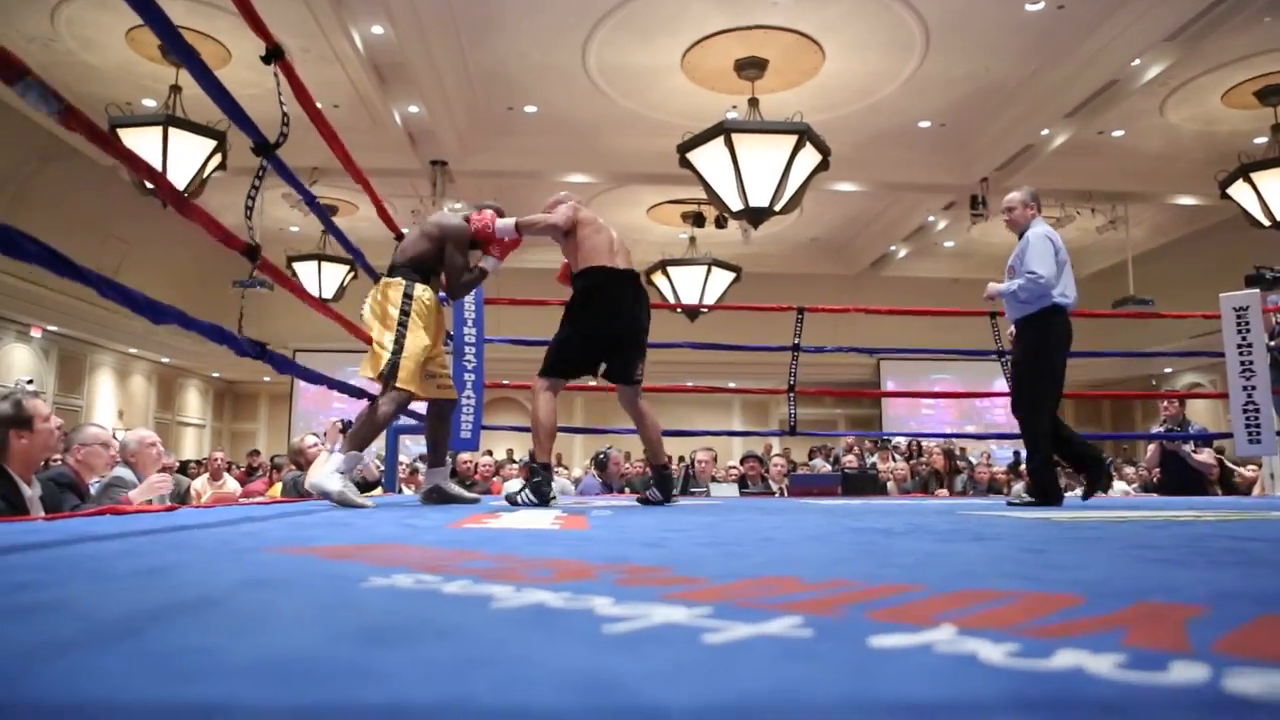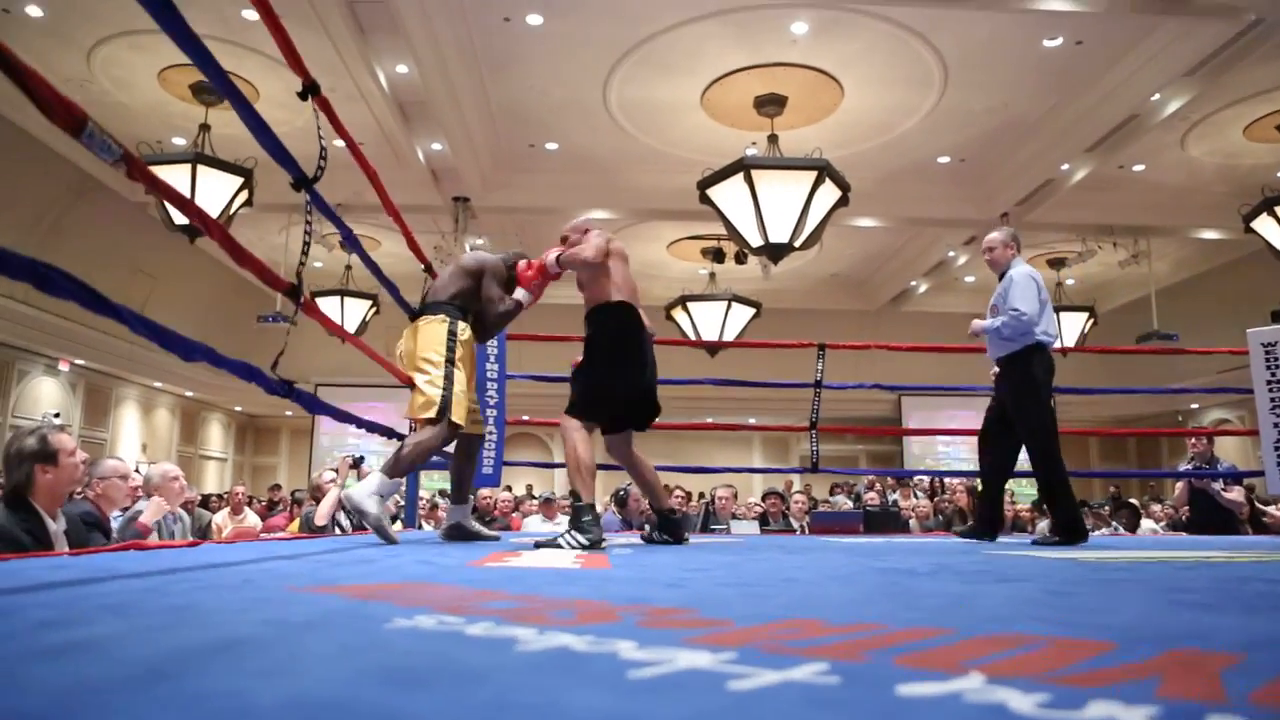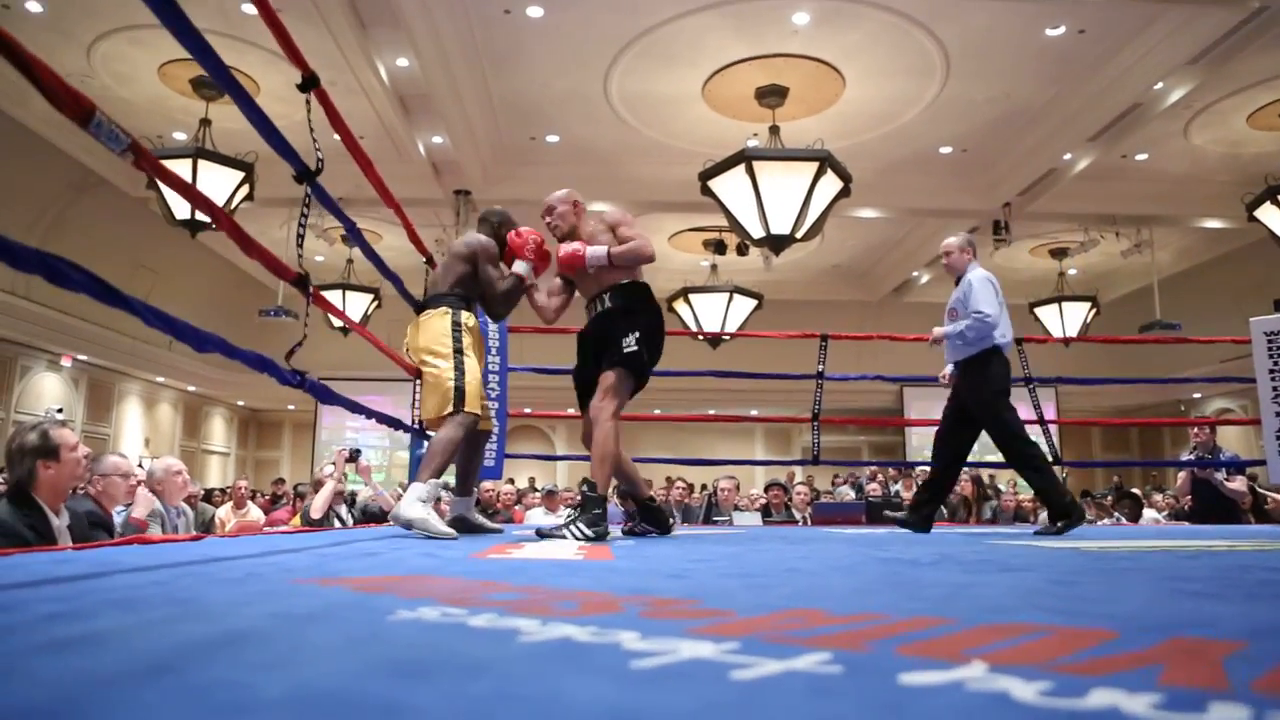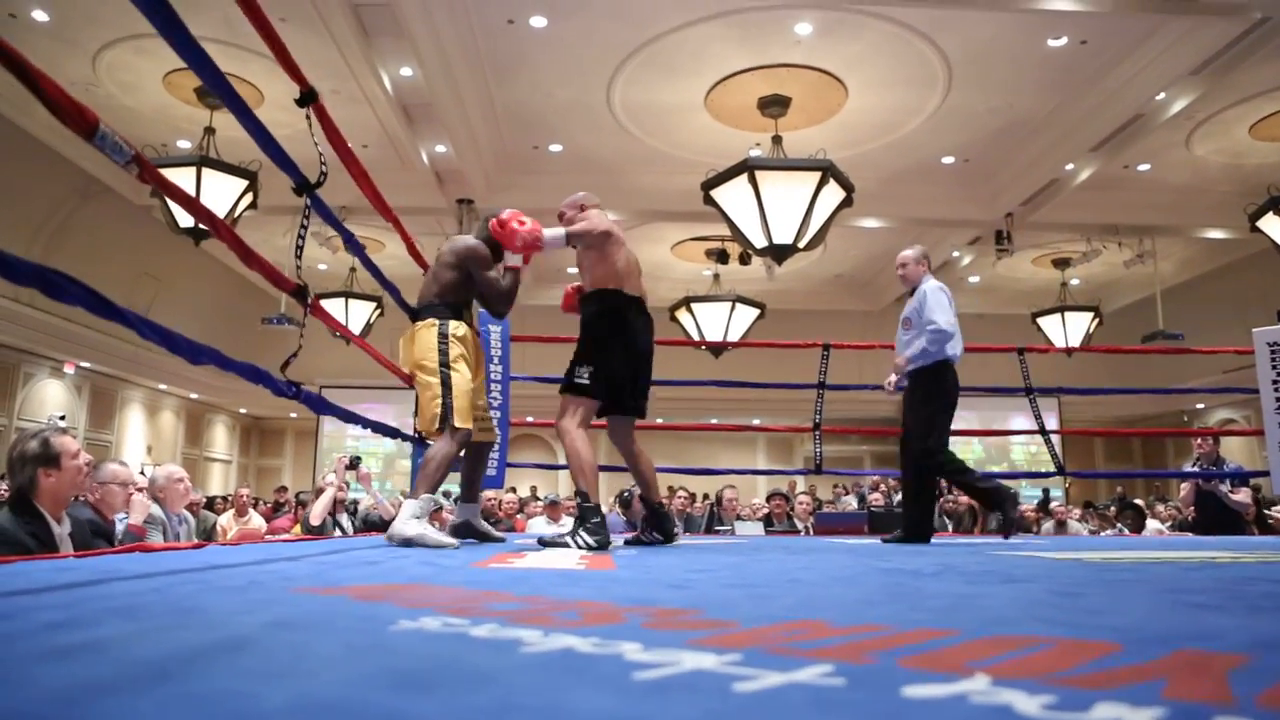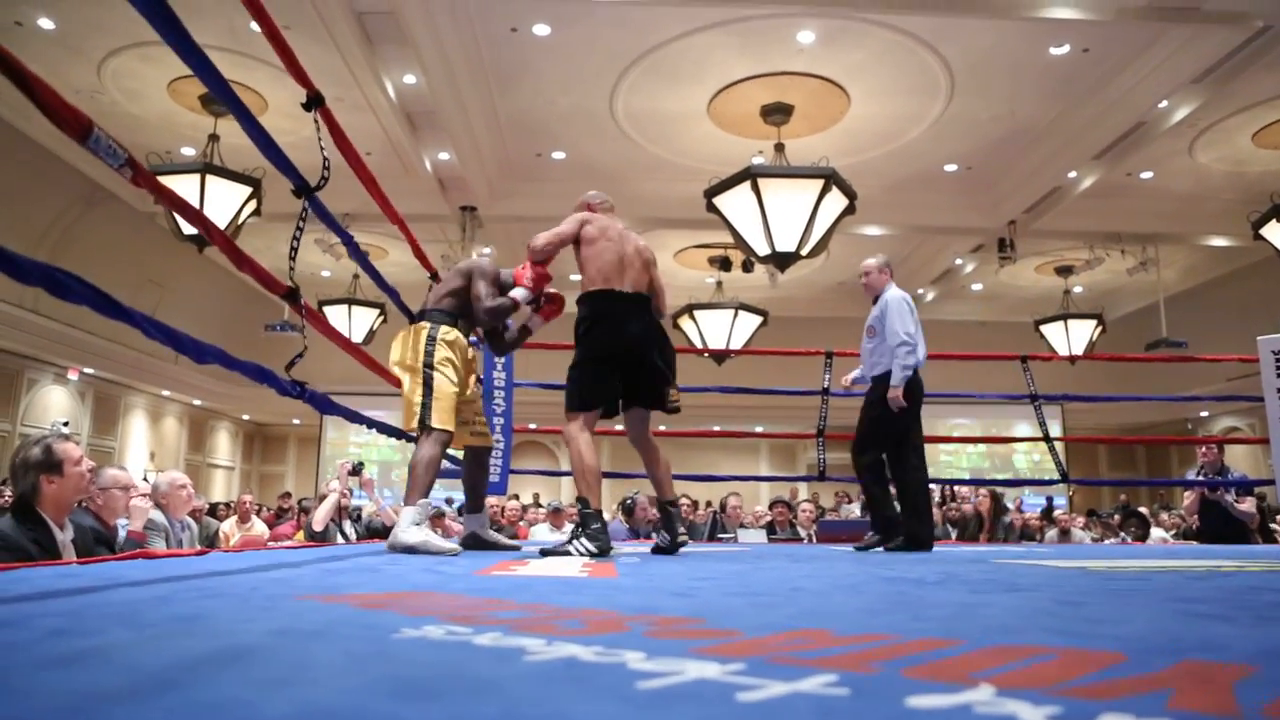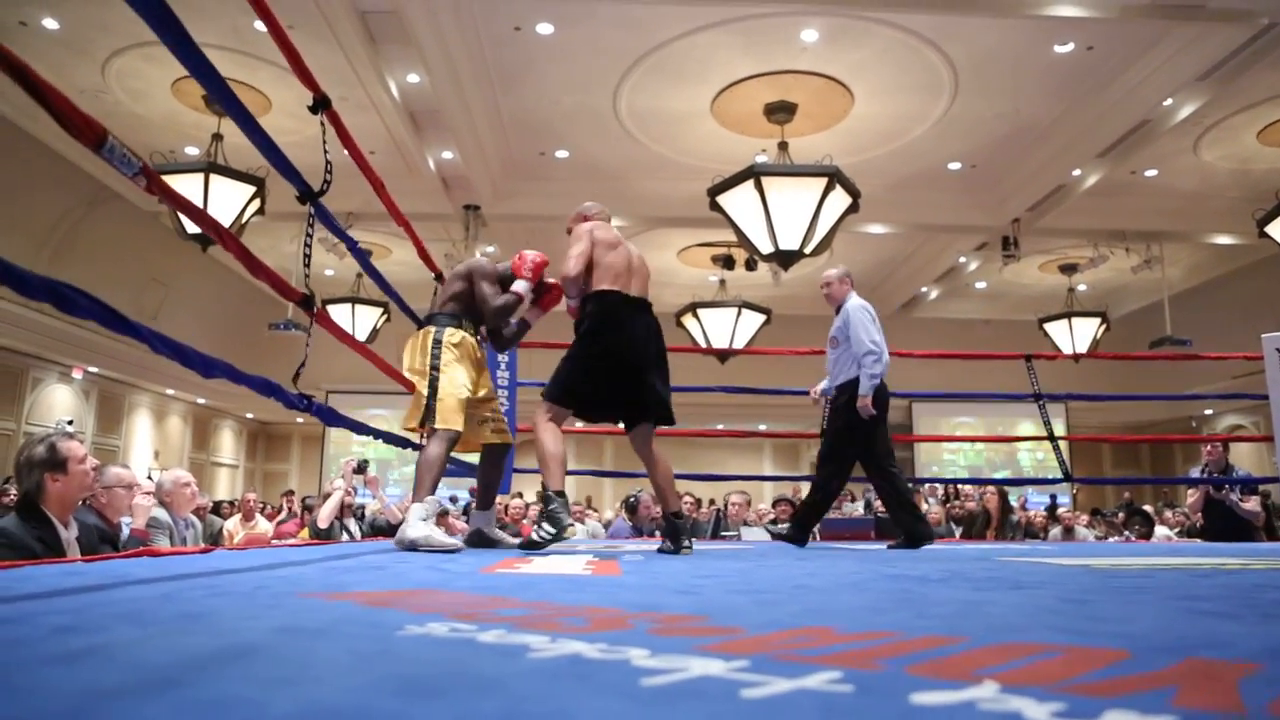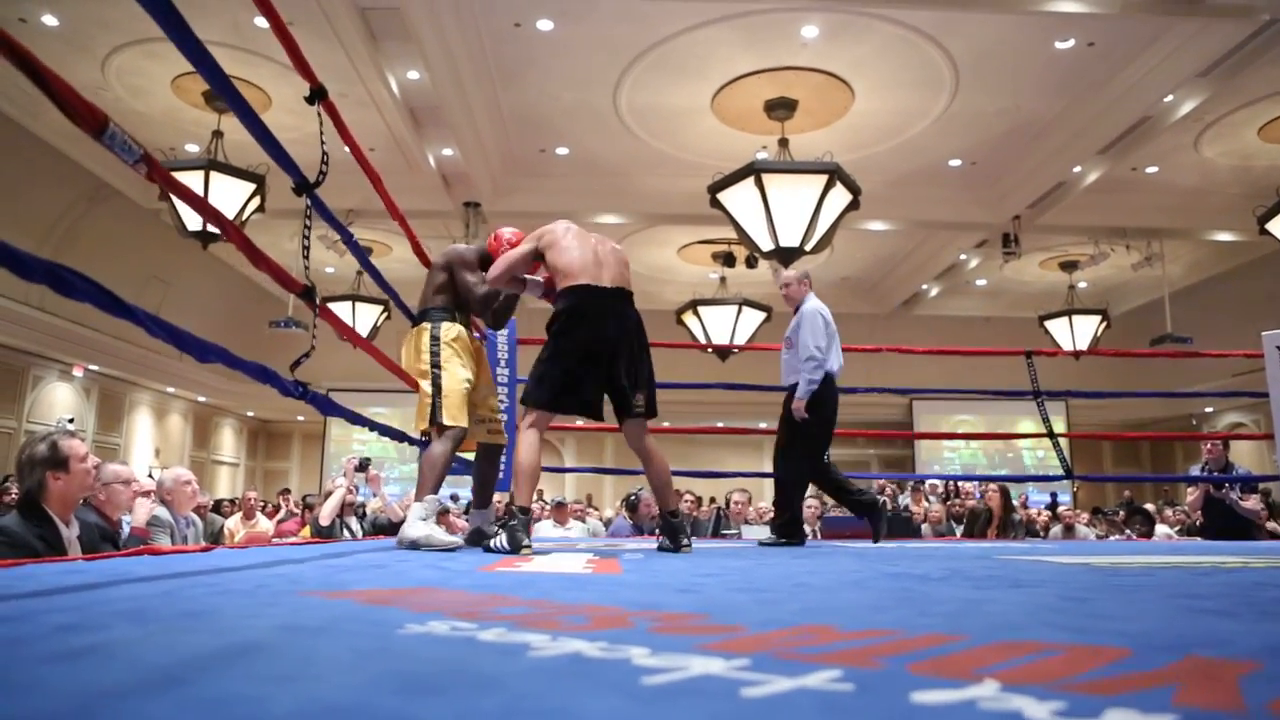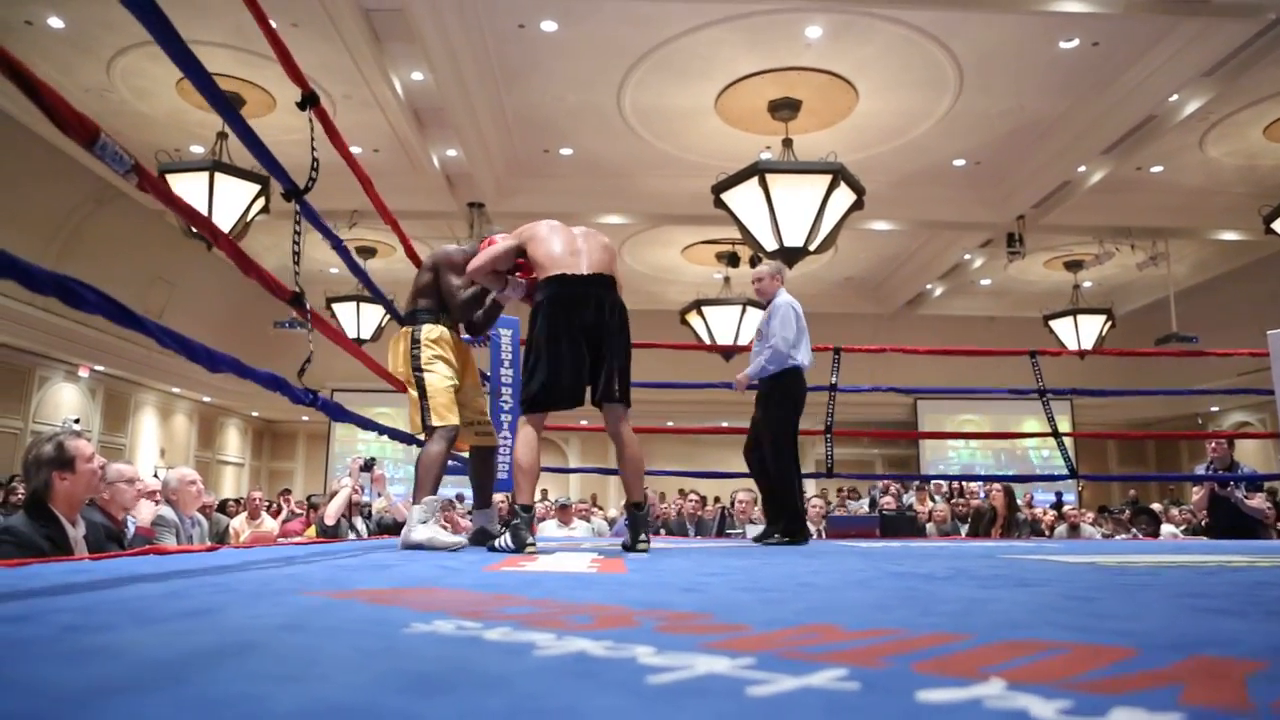
dt=0.2s
person 1, frame 1
left shoulder: (570, 210)
right shoulder: (608, 234)
left elbow: (553, 223)
left hip: (600, 301)
right hip: (631, 305)
left knee: (544, 387)
right knee: (632, 400)
left ankle: (540, 483)
right ankle: (664, 481)
person 1, frame 2
left shoulder: (600, 239)
right shoulder: (611, 266)
left elbow: (586, 259)
right elbow: (646, 327)
left wrist: (552, 260)
left hip: (613, 338)
right hip: (632, 347)
left knee: (573, 425)
right knee: (619, 448)
left ankle: (586, 522)
right ankle: (670, 523)
person 1, frame 3
left shoulder: (608, 222)
right shoulder: (568, 265)
left elbow: (647, 251)
right elbow: (549, 314)
left wrist: (595, 255)
left hip: (632, 316)
right hip: (600, 330)
left knee: (602, 409)
right knee: (595, 436)
left ankle: (593, 514)
right ankle: (651, 513)
person 1, frame 4
left shoulder: (594, 219)
right shoulder: (611, 243)
left elbow: (601, 230)
left wrist: (546, 237)
right wrist: (585, 303)
left hip: (609, 327)
right hip: (630, 330)
left knee: (570, 423)
right knee: (623, 438)
left ankle: (592, 524)
right ankle: (658, 521)
person 1, frame 5
left shoulder: (586, 221)
right shoulder: (641, 246)
left elbow: (540, 248)
right elbow: (659, 308)
left hip: (606, 323)
right hip: (644, 327)
left knee: (577, 427)
right knee: (639, 433)
left ankle: (593, 529)
right ankle: (672, 524)
person 1, frame 6
left shoulder: (590, 230)
right shoulder: (637, 256)
left elbow: (570, 274)
left wrist: (575, 296)
right wrist: (583, 304)
left hip: (607, 327)
right hip: (644, 332)
left knee: (547, 417)
right knee: (644, 443)
left ankle: (555, 511)
right ankle: (677, 530)
person 1, frame 7
left shoulder: (551, 232)
right shoulder: (614, 249)
left elbow: (494, 276)
left wrist: (533, 285)
left hip: (579, 323)
right hip: (624, 322)
left knee: (532, 424)
right knee: (639, 437)
left ankle: (518, 527)
right ankle: (675, 529)
person 1, frame 8
left shoulder: (533, 231)
right shoulder: (601, 240)
left elbow: (476, 269)
left wrist: (511, 289)
left hip: (560, 305)
right hip: (607, 306)
left knee: (530, 422)
right knee: (618, 423)
left ankle: (521, 526)
right ankle: (639, 524)
person 2, frame 1
left shoulder: (450, 226)
right shoulder: (457, 228)
left elbow: (454, 284)
right elbow: (456, 288)
left wrist: (491, 258)
right wrist: (492, 259)
left hip: (417, 302)
right hip: (405, 297)
left knee: (443, 396)
right knee: (397, 391)
left ankle: (437, 483)
right ankle: (332, 472)
person 2, frame 2
left shoulder: (473, 269)
right shoulder: (494, 264)
left elbow: (480, 331)
right elbow: (495, 317)
left wrist: (520, 296)
right wrist: (524, 293)
left hip: (443, 336)
right hip: (442, 332)
left knee: (471, 432)
right knee: (443, 425)
left ankle: (459, 520)
right ankle: (370, 492)
person 2, frame 3
left shoulder: (474, 248)
right shoulder: (483, 244)
left elbow: (496, 311)
right elbow: (499, 300)
left wrist: (527, 274)
right wrist: (524, 265)
left hip: (446, 327)
right hip: (448, 326)
left knee: (479, 425)
right knee: (463, 416)
left ankle: (462, 512)
right ankle: (414, 503)
person 2, frame 4
left shoulder: (467, 252)
right shoulder: (474, 247)
left elbow: (497, 308)
right elbow: (500, 304)
left wrist: (513, 262)
right wrist: (515, 258)
left hip: (449, 339)
right hip: (442, 336)
left knee: (481, 434)
right knee: (455, 431)
left ankle: (467, 518)
right ankle: (409, 520)
person 2, frame 5
left shoulder: (492, 286)
right shoulder: (486, 268)
left elbow: (501, 347)
right elbow: (487, 313)
left wrist: (537, 319)
right wrist: (524, 292)
left hip: (450, 345)
right hip: (436, 341)
left knee: (479, 441)
right knee: (437, 433)
left ankle: (476, 529)
right ankle: (409, 527)
person 2, frame 6
left shoulder: (492, 283)
right shoulder: (483, 268)
left elbow: (502, 342)
right elbow: (495, 313)
left wrist: (534, 311)
right wrist: (524, 284)
left hip: (466, 351)
right hip: (444, 344)
left knee: (498, 439)
right knee: (445, 431)
left ankle: (482, 526)
right ankle: (416, 523)
person 2, frame 7
left shoulder: (477, 267)
right shoulder: (464, 254)
left elbow: (495, 320)
right elbow: (480, 304)
left hip: (461, 345)
right hip: (440, 339)
left knee: (493, 437)
right knee: (451, 429)
left ankle: (481, 524)
right ankle: (417, 522)
person 2, frame 8
left shoulder: (470, 271)
right shoulder: (451, 256)
left elbow: (476, 327)
right elbow: (461, 306)
left hip: (450, 346)
right hip: (427, 341)
left knee: (483, 438)
right knee: (444, 430)
left ankle: (485, 525)
right ankle: (417, 525)
person 3, frame 1
left shoulder: (1037, 237)
right shoulder: (1034, 239)
left elbow: (1039, 282)
left wrist: (1001, 289)
right wrist: (1020, 323)
left hip: (1042, 331)
right hip: (1042, 330)
left knee: (1033, 410)
right knee: (1032, 409)
left ankle: (1044, 489)
right ankle: (1090, 463)
person 3, frame 2
left shoulder: (1020, 276)
right shoulder: (1011, 280)
left elbow: (1022, 320)
left wrist: (985, 326)
right wrist: (1002, 364)
left hip: (1026, 370)
right hip: (1017, 371)
left knee: (1042, 447)
right knee: (993, 442)
left ankle: (1069, 527)
right ankle: (986, 521)
person 3, frame 3
left shoulder: (977, 280)
right shoulder: (965, 285)
left elbow: (985, 321)
left wrist: (946, 332)
right wrist: (953, 366)
left hip: (984, 372)
right hip: (970, 374)
left knee: (1012, 441)
right knee: (949, 444)
left ankle: (1064, 510)
right ankle: (920, 513)
person 3, frame 4
left shoulder: (931, 290)
right shoulder: (917, 297)
left elbow: (942, 330)
left wrist: (907, 356)
right wrist: (898, 373)
left hip: (934, 381)
right hip: (922, 382)
left knee: (930, 453)
right knee: (914, 455)
left ankle: (999, 497)
right ankle: (915, 527)
person 3, frame 5
left shoulder: (894, 299)
right shoulder: (882, 305)
left elbow: (905, 343)
left wrist: (896, 384)
right wrist: (856, 375)
left hip: (894, 391)
right hip: (886, 389)
left knee: (866, 454)
right knee: (905, 461)
left ankle: (884, 526)
right ankle: (918, 535)
person 3, frame 6
left shoulder: (855, 309)
right shoulder: (846, 314)
left elbow: (870, 353)
left wrist: (864, 393)
right wrist: (824, 387)
left hip: (856, 398)
right hip: (855, 396)
left knee: (833, 464)
right knee: (880, 466)
left ankle: (801, 529)
right ankle: (915, 530)
person 3, frame 7
left shoulder: (810, 311)
right shoulder: (806, 314)
left elbow: (815, 358)
left wrist: (800, 396)
right wrist: (797, 394)
left hip: (813, 397)
right hip: (816, 398)
left knee: (790, 461)
right knee: (812, 464)
left ankle: (788, 530)
right ankle: (867, 506)
person 3, frame 8
left shoulder: (783, 305)
right shoulder: (776, 309)
left elbow: (779, 349)
left wrist: (749, 374)
right wrist: (759, 381)
left hip: (782, 386)
right hip: (777, 387)
left knee: (780, 457)
right knee: (756, 453)
left ankle: (791, 527)
right ankle: (780, 522)
